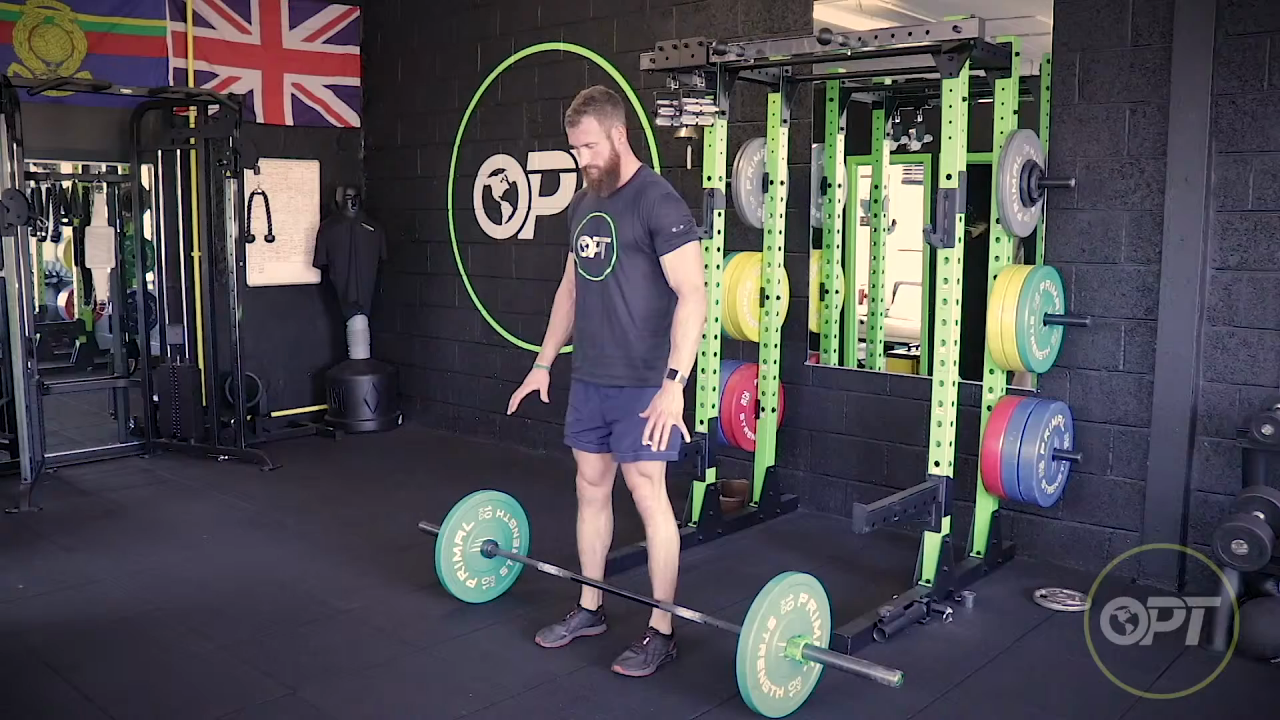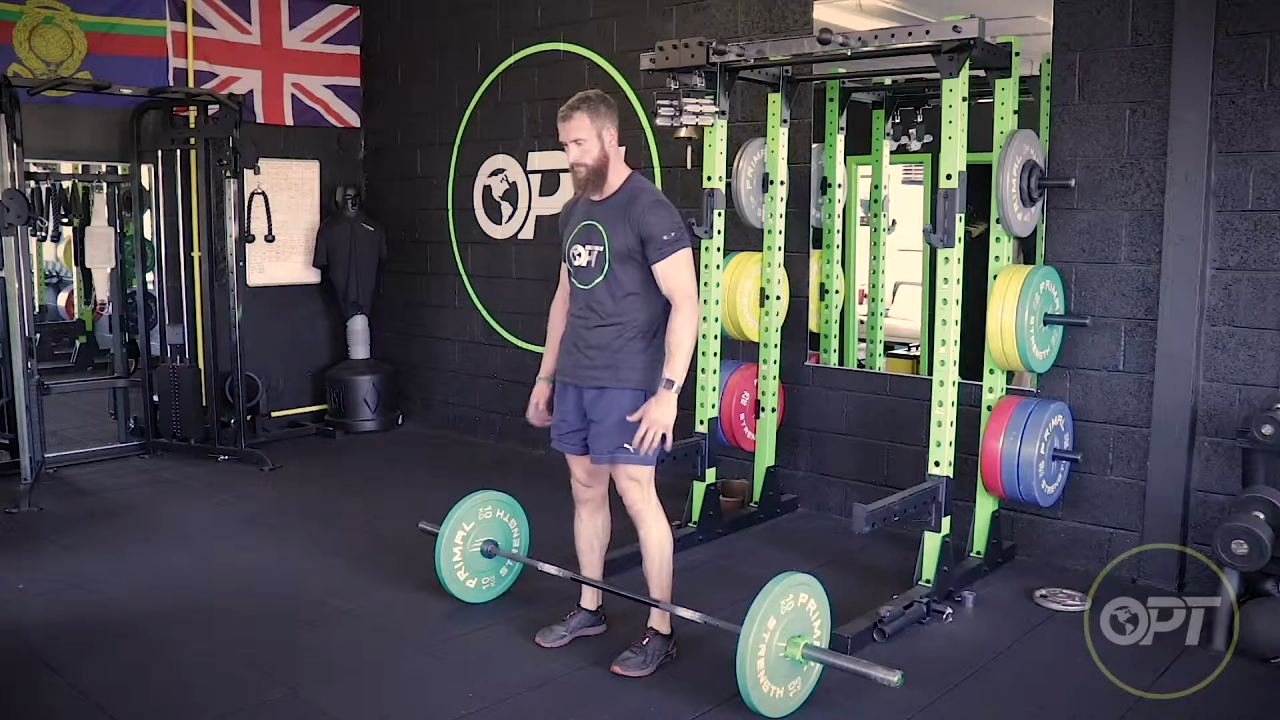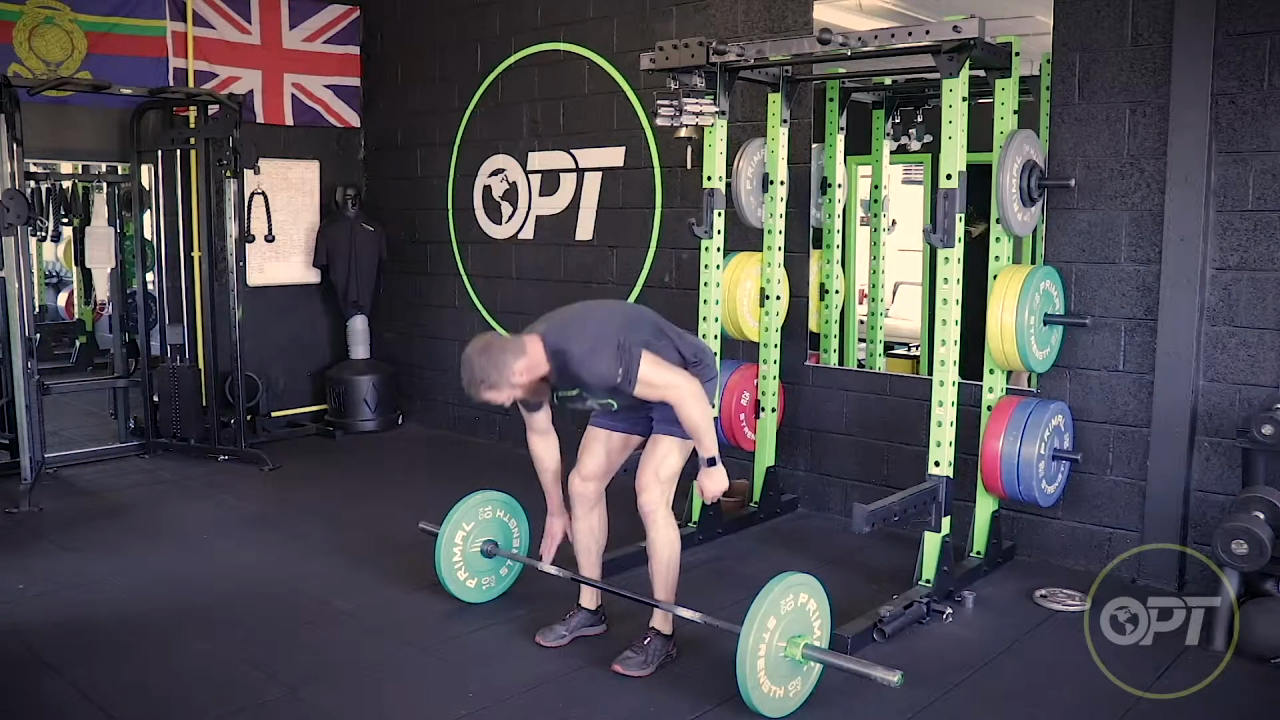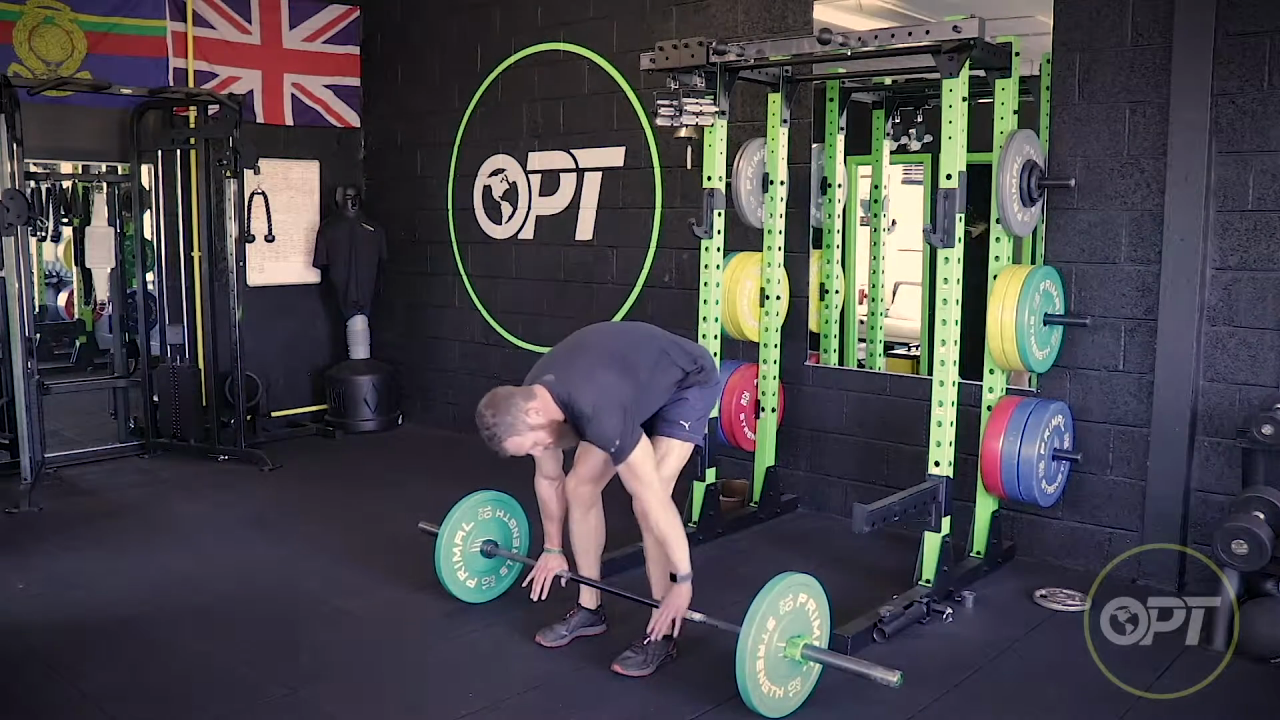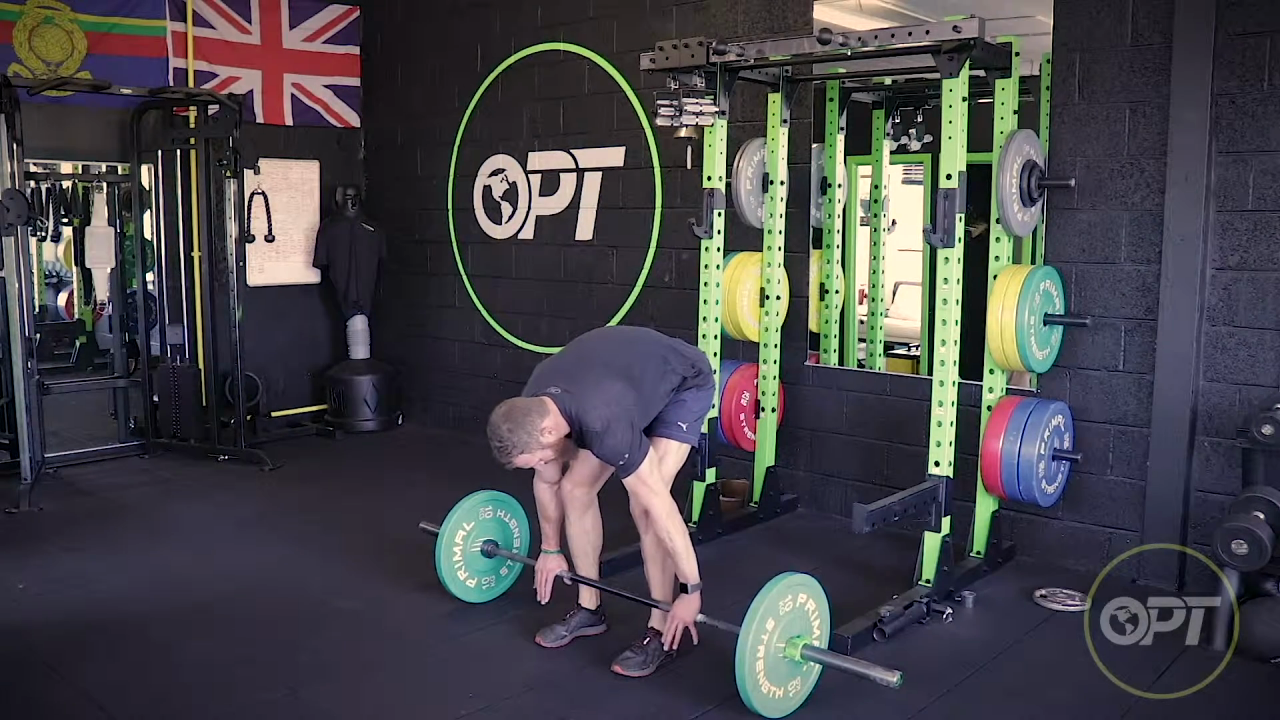
dt=1s
person 1, frame 1
left shoulder: (659, 202)
right shoulder: (582, 204)
left elbow: (692, 296)
left wrist: (674, 381)
right wrist: (543, 363)
left hip: (642, 383)
right hip: (589, 378)
left knee: (647, 495)
right knee: (590, 489)
left ankle: (660, 630)
right ankle: (589, 608)
person 1, frame 2
left shoulder: (648, 210)
right shoulder: (573, 212)
left elbow: (685, 304)
left wrist: (668, 391)
right wrist: (545, 375)
left hip: (627, 384)
right hip: (573, 379)
left knee: (637, 496)
right knee: (585, 490)
left ankle: (660, 631)
right ankle: (589, 607)
person 1, frame 3
left shoulder: (588, 360)
right shoulder: (527, 367)
left elbow: (684, 388)
right elbow: (541, 436)
left wrist: (710, 464)
right wrist: (555, 510)
left hip: (682, 380)
right hip: (629, 388)
left knee: (650, 495)
right knee: (584, 484)
left ankle: (661, 632)
right ankle: (589, 609)
person 1, frame 4
left shoulder: (595, 410)
right shoulder: (532, 401)
left elbow: (653, 499)
right elbow: (549, 479)
left wrist: (682, 581)
right wrist: (553, 548)
left hip: (687, 382)
right hip: (636, 379)
left knee: (645, 496)
right knee: (579, 485)
left ankle: (662, 631)
right ankle: (589, 609)
person 1, frame 5
left shoulder: (602, 423)
right shoulder: (532, 410)
left elbow: (661, 508)
right elbow: (547, 483)
left wrist: (691, 590)
right wrist: (550, 549)
left hip: (684, 385)
right hip: (631, 376)
left knee: (643, 505)
right knee: (575, 487)
left ankle: (661, 631)
right ankle: (589, 609)
